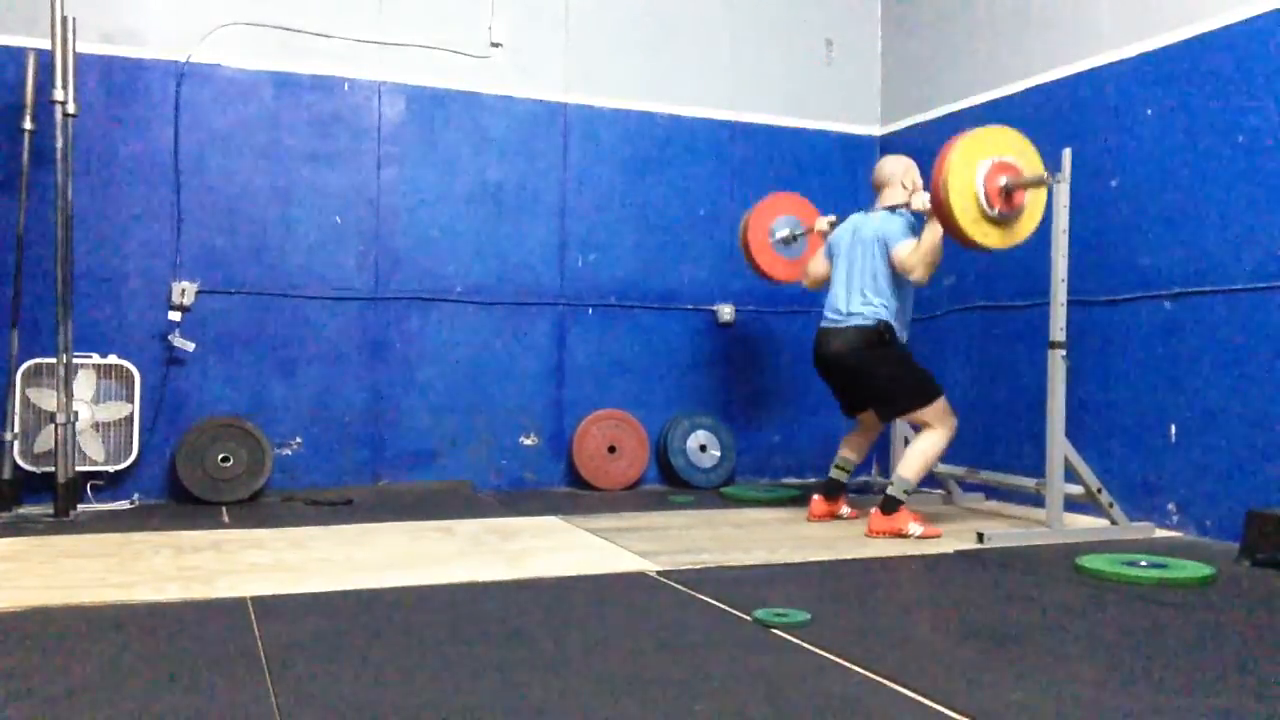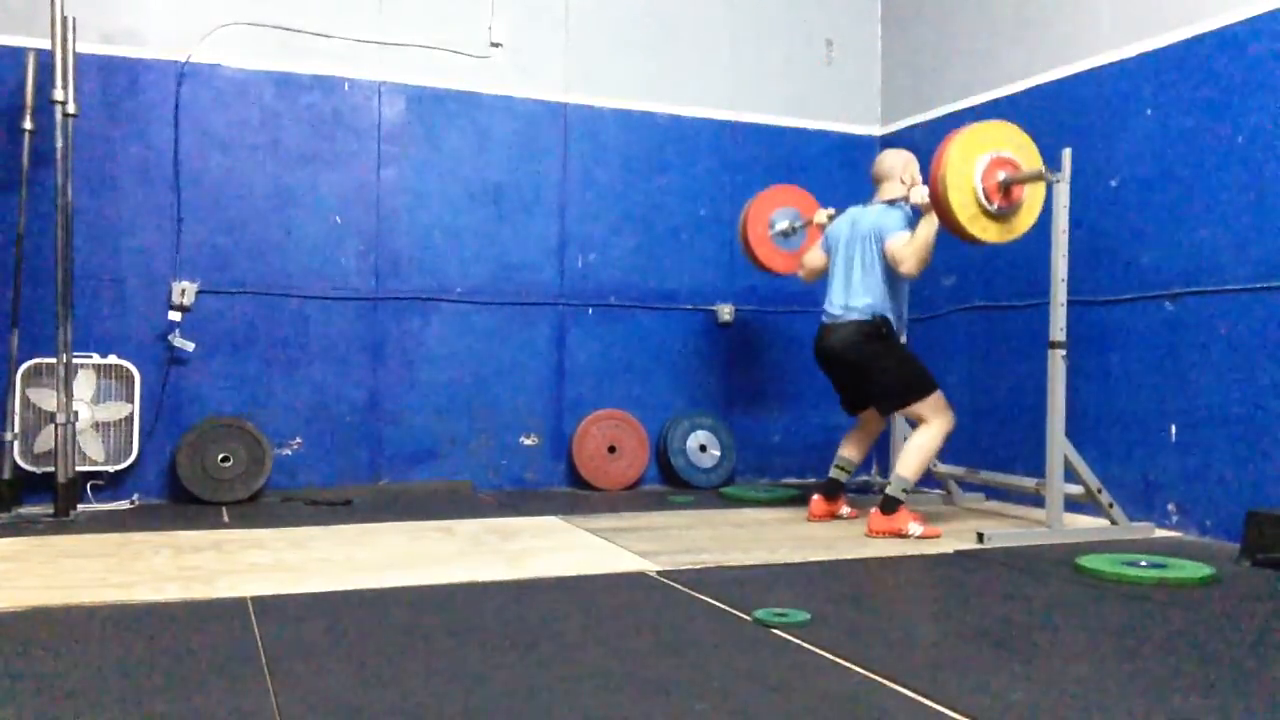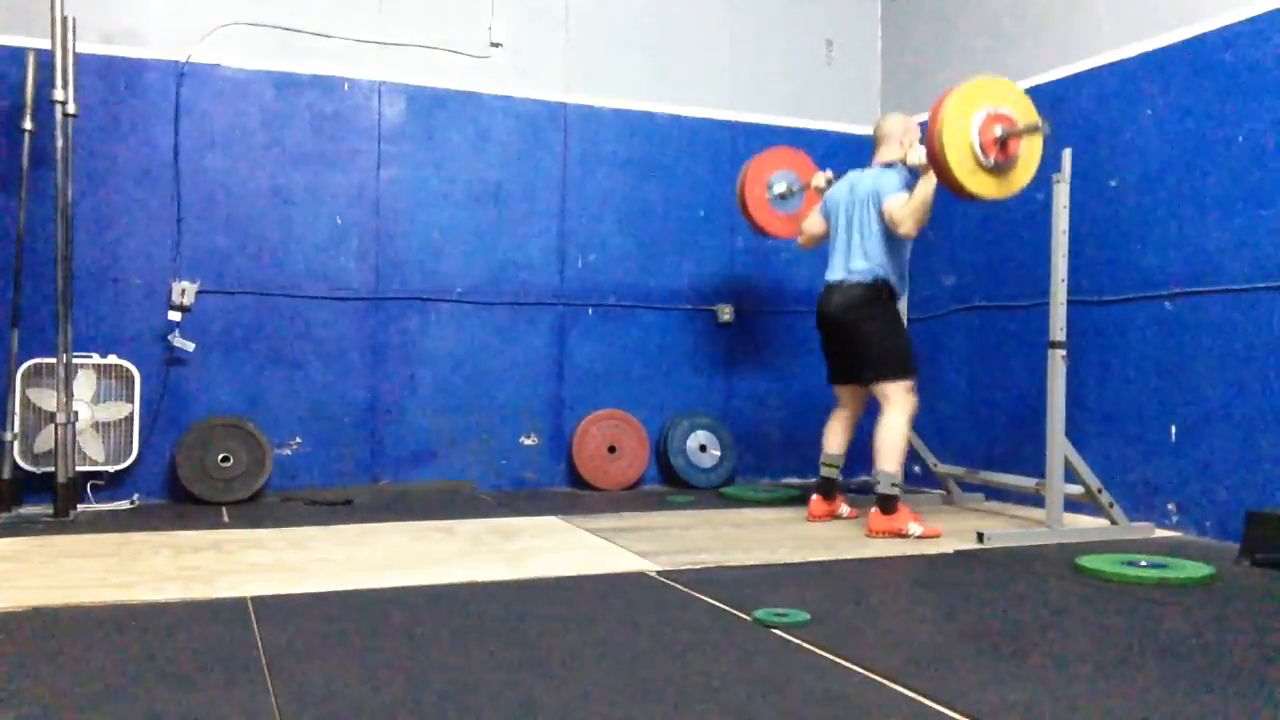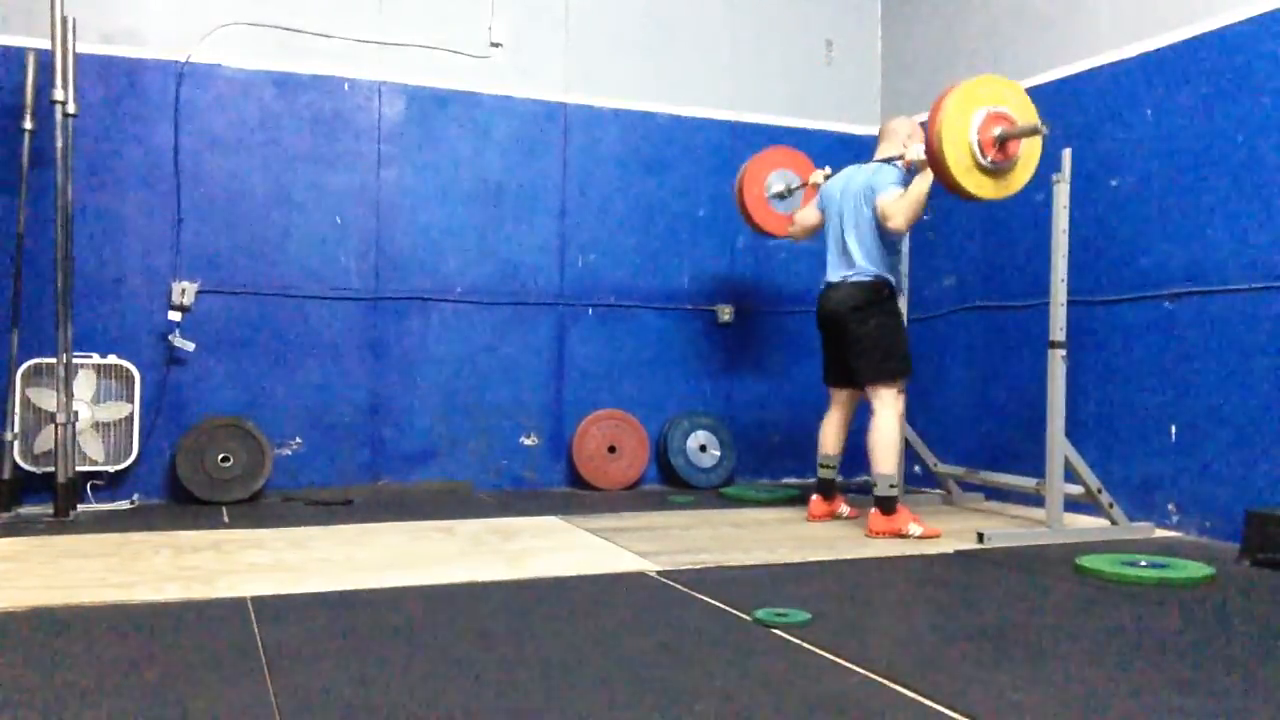
dt=0.2s
person 1, frame 1
left shoulder: (848, 226)
right shoulder: (896, 223)
left elbow: (811, 279)
right elbow: (917, 270)
left wrist: (823, 238)
right wrist: (936, 220)
left hip: (829, 344)
right hip: (866, 342)
left knee: (871, 423)
right knee: (941, 423)
left ankle: (827, 498)
right ankle: (890, 511)
person 1, frame 2
left shoulder: (845, 220)
right shoulder: (893, 217)
left elbow: (807, 270)
right elbow: (909, 264)
left wrist: (821, 229)
right wrist: (932, 212)
left hip: (831, 338)
right hip: (867, 335)
left knee: (870, 421)
right knee: (938, 419)
left ankle: (827, 497)
right ankle: (889, 511)
person 1, frame 3
left shoulder: (844, 184)
right shoulder: (892, 178)
left elbow: (807, 237)
right elbow: (907, 223)
left wrist: (820, 193)
right wrist: (929, 173)
left hip: (834, 300)
right hip: (868, 299)
left knee: (847, 403)
right knee: (899, 402)
left ankle: (824, 496)
right ankle: (887, 511)
person 1, frame 4
left shoulder: (840, 179)
right shoulder: (889, 175)
left elbow: (798, 228)
right elbow: (896, 220)
left wrist: (817, 189)
right wrist: (926, 173)
left hip: (833, 299)
right hip: (868, 297)
left knee: (841, 402)
right knee: (889, 403)
left ankle: (824, 497)
right ankle: (887, 511)
